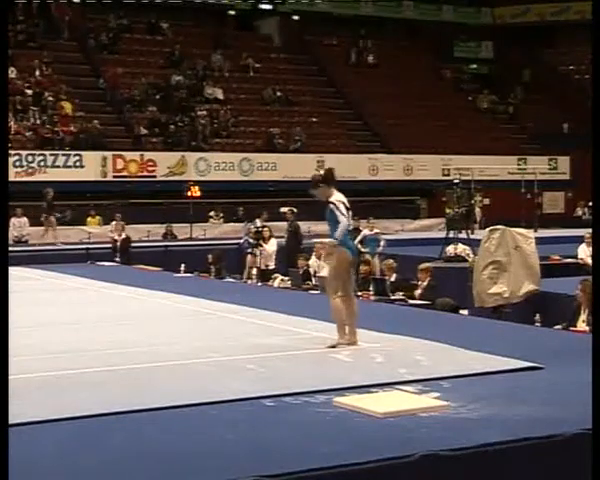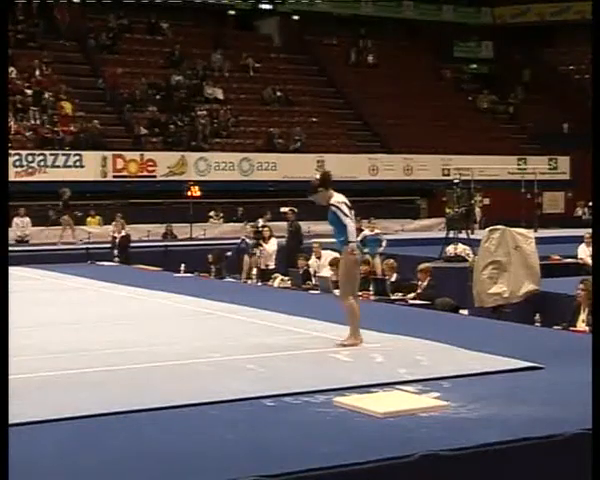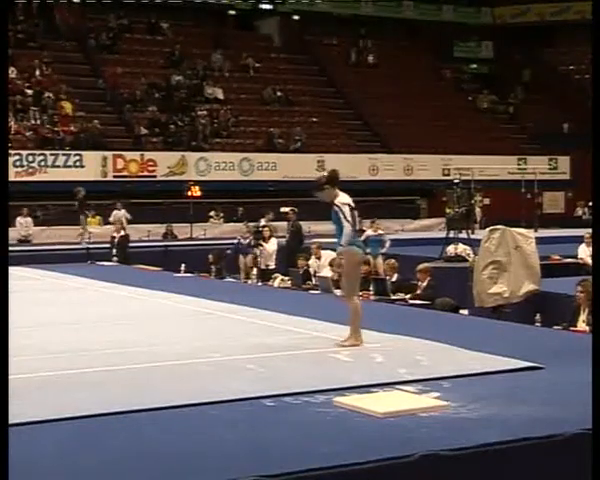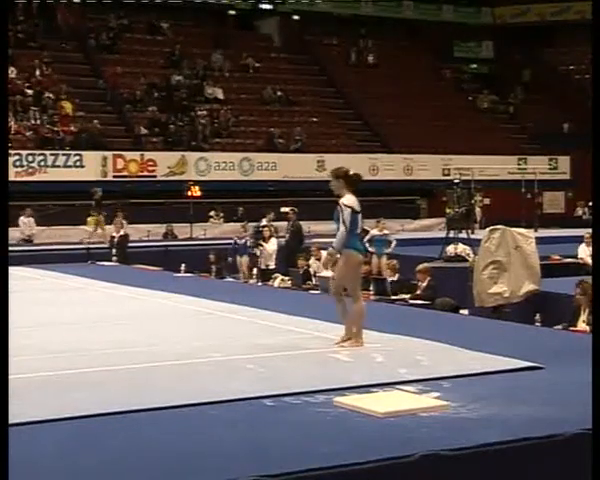
dt=0.3s
person 1, frame 1
left shoulder: (334, 200)
right shoulder: (338, 199)
left elbow: (344, 222)
left wrist: (333, 242)
right wrist: (333, 246)
left hip: (343, 250)
right hip: (347, 249)
left knee: (332, 293)
right knee: (347, 294)
left ankle: (342, 335)
right ankle: (351, 335)
person 1, frame 2
left shoulder: (336, 202)
right shoulder: (338, 200)
left elbow: (350, 223)
left wrist: (352, 245)
left hip: (349, 249)
right hip: (349, 249)
left knee: (345, 294)
right knee: (351, 295)
left ankle: (355, 335)
right ankle: (354, 335)
person 1, frame 3
left shoulder: (340, 202)
right shoulder: (343, 199)
left elbow: (348, 228)
left wrist: (340, 251)
right wrist: (342, 250)
left hip: (351, 249)
right hip: (352, 249)
left knee: (350, 295)
right knee: (350, 294)
left ankle: (356, 337)
right ankle: (354, 334)
person 1, frame 4
left shoulder: (345, 202)
right shoulder: (351, 200)
left elbow: (343, 231)
left wrist: (331, 251)
right wrist: (336, 252)
left hip: (351, 251)
right hip: (349, 251)
left knee: (355, 296)
right knee: (335, 291)
left ankle: (357, 338)
right ankle: (349, 332)
